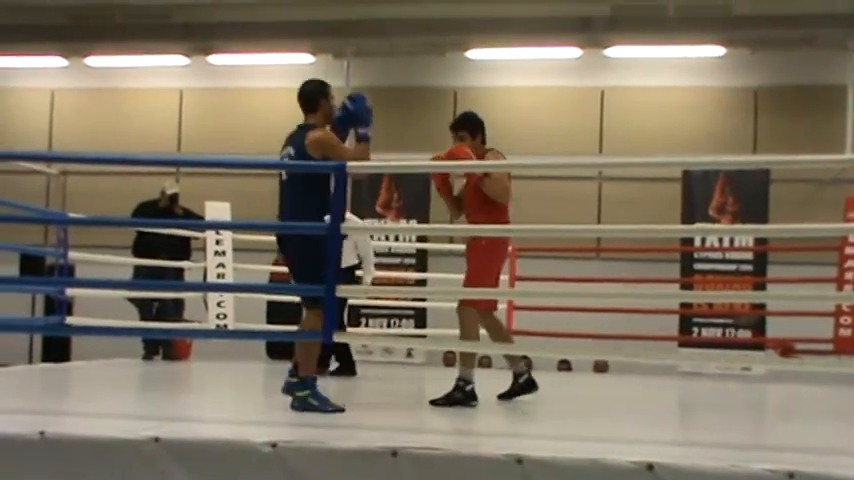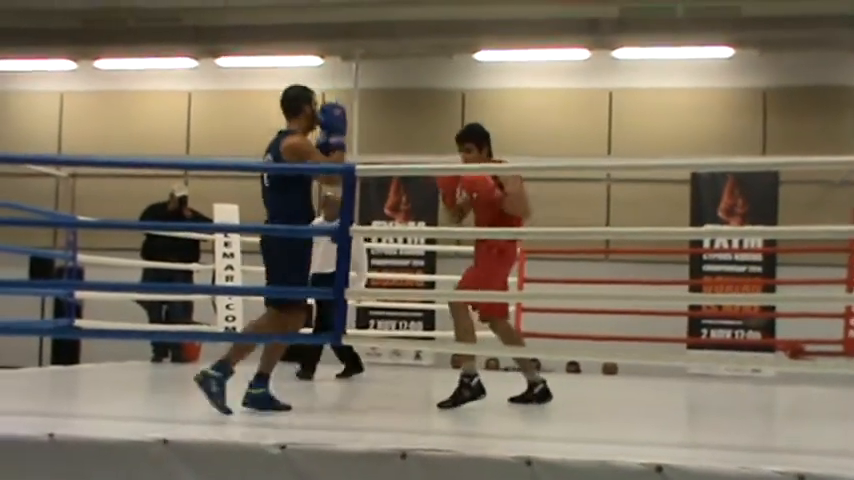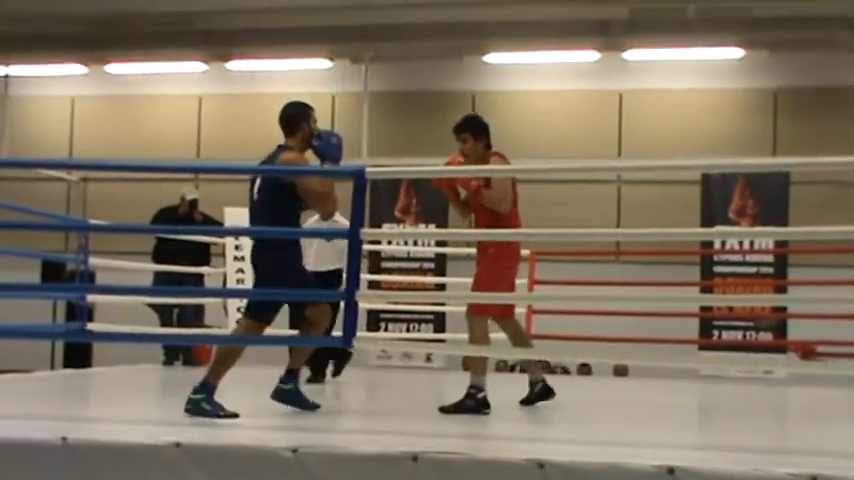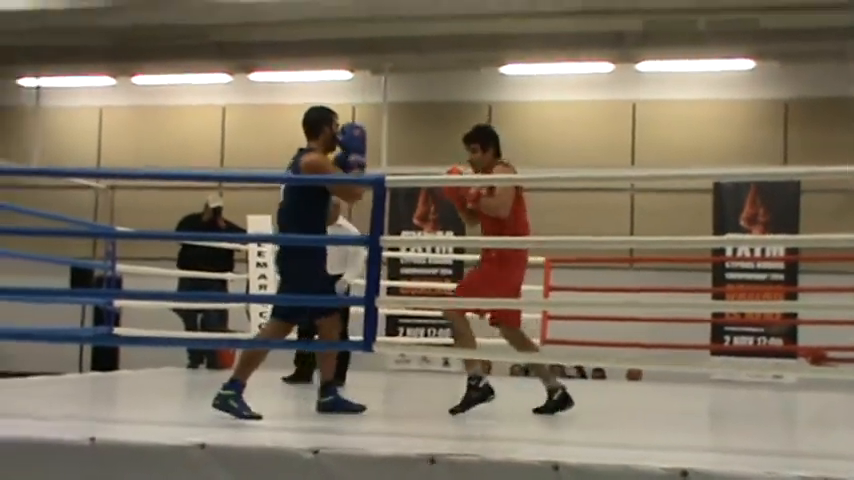
dt=0.2s
person 1, frame 1
left shoulder: (294, 139)
right shoulder: (319, 137)
right elbow: (358, 164)
left wrist: (341, 130)
right wrist: (362, 127)
left hip: (292, 233)
right hip: (309, 233)
left knee: (317, 308)
right knee: (321, 309)
left ankle: (298, 377)
right ankle: (305, 390)
person 1, frame 2
left shoulder: (282, 143)
right shoulder: (296, 143)
right elbow: (334, 177)
left wrist: (325, 144)
right wrist: (338, 137)
left hip: (286, 236)
right hip: (289, 239)
left knee: (295, 314)
right knee: (279, 313)
left ankle: (258, 387)
right ankle: (217, 373)
person 1, frame 3
left shoulder: (275, 159)
right shoulder: (293, 160)
right elbow: (323, 203)
right wrist: (331, 163)
left hip: (281, 251)
right hip: (276, 252)
left knee: (322, 312)
right knee: (251, 325)
left ankle: (289, 383)
right ankle: (201, 395)
person 1, frame 4
left shoulder: (303, 162)
right shoulder: (315, 161)
left elbow: (319, 200)
right elbow: (353, 194)
left wrist: (344, 162)
right wrist: (357, 155)
left hip: (308, 255)
right hip: (302, 256)
left knee: (330, 323)
right knee: (280, 325)
left ankle: (328, 395)
right ankle: (231, 391)
person 2, frame 1
left shoulder: (492, 158)
left elbow: (504, 195)
right elbow: (457, 211)
left wrist: (473, 173)
right wrist: (443, 184)
left hip: (489, 241)
right hip: (482, 243)
left knee: (468, 308)
right knee: (483, 313)
left ankle: (465, 385)
right ankle: (521, 375)
person 2, frame 2
left shoulder: (503, 172)
right shoulder: (474, 183)
left elbow: (524, 210)
right elbow: (456, 218)
left wrist: (492, 193)
right wrist: (448, 193)
left hip: (498, 249)
right hip: (486, 249)
left knee: (458, 301)
right knee: (496, 320)
left ankle: (470, 379)
right ankle: (536, 385)
person 2, frame 3
left shoulder: (496, 162)
right shoulder: (477, 170)
left elbow: (504, 205)
right elbow: (465, 212)
left wrist: (471, 183)
right wrist: (450, 188)
left hip: (500, 248)
right hip: (492, 249)
left knee: (476, 315)
right knee: (504, 318)
left ankle: (477, 394)
right ankle: (538, 382)
person 2, frame 4
left shoulder: (501, 172)
right shoulder: (488, 178)
left elbow: (502, 210)
right elbow: (473, 220)
left wrist: (470, 194)
right wrist: (458, 198)
left hip: (503, 256)
right hip: (506, 257)
left knee: (454, 310)
right knee: (509, 328)
left ankle: (477, 381)
right ankle: (556, 392)
person 3, frame 1
left shoulder: (355, 225)
left elbow: (367, 252)
left wrist: (367, 277)
left hip: (345, 275)
left ankle: (323, 362)
right ankle: (347, 365)
person 3, frame 2
right shoulder: (315, 225)
left elbow: (359, 259)
left wrist: (358, 284)
left hip: (335, 280)
right hip: (317, 279)
left knee: (324, 324)
right knee: (329, 325)
left ankle: (308, 365)
right ankle: (353, 364)
person 3, frame 3
left shoulder: (343, 226)
right shoulder: (310, 224)
right elbow: (300, 250)
left hip: (331, 279)
right hip: (311, 278)
right knee: (302, 322)
left ankle: (318, 370)
right ankle: (339, 356)
person 3, frame 4
left shoulder: (348, 231)
left elbow: (359, 257)
left wrist: (347, 279)
left hip: (336, 284)
left knee: (338, 331)
right knee: (306, 327)
left ankle: (339, 374)
right ankle: (303, 371)
person 4, frame 1
left shoulder: (184, 213)
right shoulder: (146, 208)
left wrist: (182, 216)
right wrist: (160, 208)
left hip: (172, 268)
right hip: (146, 266)
left knee: (170, 310)
right knee: (145, 309)
left ankle: (167, 347)
right ankle: (149, 347)
person 4, frame 2
left shoulder: (193, 215)
right shoulder: (155, 210)
left wrist: (190, 219)
right wrist: (168, 211)
left hip: (181, 271)
right hip: (155, 269)
left knee: (179, 312)
right knee: (154, 312)
left ankle: (177, 350)
right ankle: (158, 350)
person 4, frame 3
left shoulder: (203, 219)
right shoulder: (166, 214)
left wrist: (201, 222)
right wrist: (179, 215)
left hip: (192, 274)
right hip: (166, 272)
left knee: (190, 316)
right knee: (165, 314)
left ankle: (188, 353)
right ankle: (170, 353)
person 4, frame 4
left shoulder: (227, 226)
right shoulder: (190, 221)
left wrist: (225, 229)
right wrist: (203, 222)
left hip: (216, 280)
right hip: (190, 277)
left knee: (214, 321)
right knee: (190, 319)
left ankle: (212, 357)
right ankle: (194, 357)
